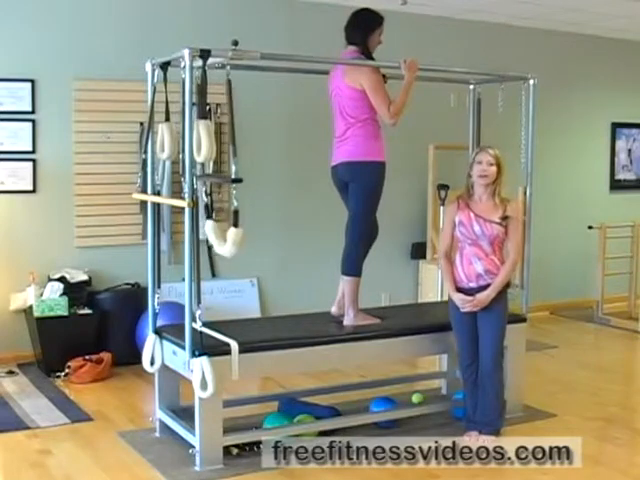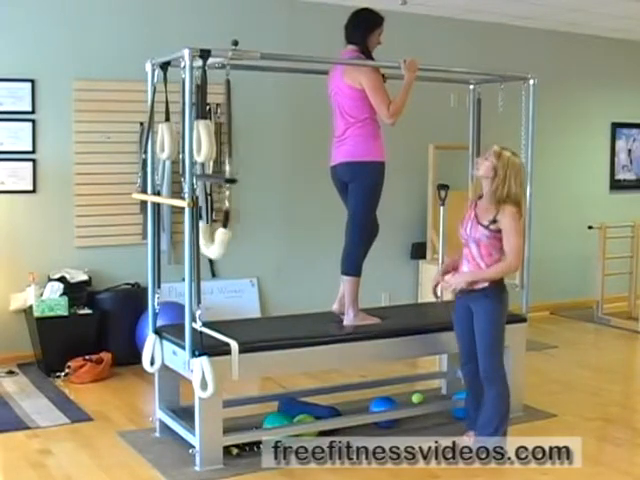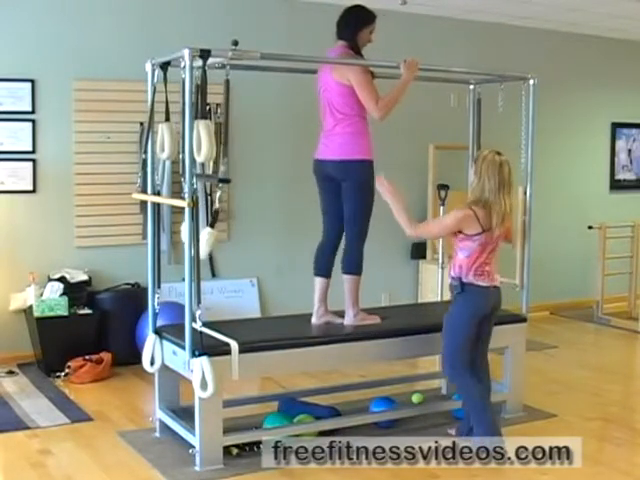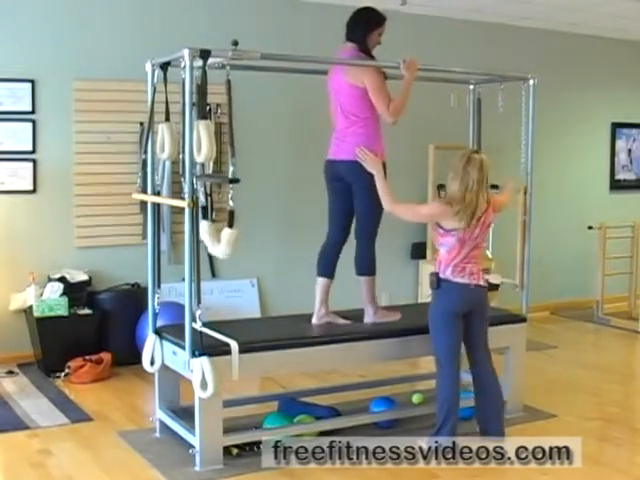
dt=1s
person 1, frame 1
left shoulder: (336, 70)
right shoulder: (364, 69)
right elbow: (390, 115)
left wrist: (378, 82)
right wrist: (408, 79)
left hip: (340, 162)
right hip: (364, 161)
left knee: (365, 230)
right knee: (359, 233)
left ankle: (341, 303)
right ankle: (351, 312)
person 1, frame 2
left shoulder: (336, 69)
right shoulder: (363, 68)
right elbow: (389, 115)
left wrist: (378, 81)
right wrist: (408, 80)
left hip: (340, 162)
right hip: (364, 161)
left knee: (365, 229)
right knee: (358, 233)
left ankle: (343, 300)
right ankle: (352, 312)
person 1, frame 3
left shoulder: (327, 64)
right shoulder: (352, 63)
right elbow: (378, 110)
right wrist: (406, 79)
left hip: (325, 160)
right hip: (352, 160)
left knee: (332, 234)
right knee: (355, 235)
left ankle: (320, 310)
right ankle: (353, 312)
person 1, frame 4
left shoulder: (336, 68)
right shoulder: (365, 67)
right elbow: (390, 115)
right wrist: (409, 79)
left hip: (336, 160)
right hip: (362, 160)
left knee: (336, 234)
right knee: (365, 236)
left ankle: (320, 309)
right ankle: (371, 310)
person 2, frame 1
left shoulder: (509, 209)
right shoulder: (455, 207)
left elbow: (513, 257)
right elbow: (444, 254)
left wrist: (489, 293)
right wrist: (453, 292)
left hip: (493, 294)
right hip: (461, 294)
left knee: (490, 362)
right knee: (468, 362)
left ankle: (490, 426)
right ankle: (473, 423)
person 2, frame 2
left shoulder: (507, 212)
right shoulder: (474, 205)
left elbow: (512, 262)
left wrist: (467, 277)
right wrist: (446, 269)
left hip: (489, 297)
right hip: (464, 295)
left knee: (490, 368)
right knee: (469, 364)
left ankle: (491, 437)
right ankle: (477, 425)
person 2, frame 3
left shoulder: (466, 215)
right shoulder: (502, 214)
left elbow: (413, 230)
right elbow: (509, 239)
left wrist: (390, 196)
left hip: (469, 294)
right hip: (491, 293)
left knee: (455, 366)
right knee: (476, 362)
left ankle: (487, 434)
right ankle: (473, 430)
person 2, frame 4
left shoulder: (444, 210)
right shoulder: (488, 207)
left elbow: (391, 207)
right elbow: (505, 196)
left wrist: (377, 172)
right wrist: (508, 188)
left hip: (450, 292)
right hip: (477, 291)
left knee: (448, 367)
right knee: (482, 362)
left ankle: (444, 440)
right ankle: (494, 432)
